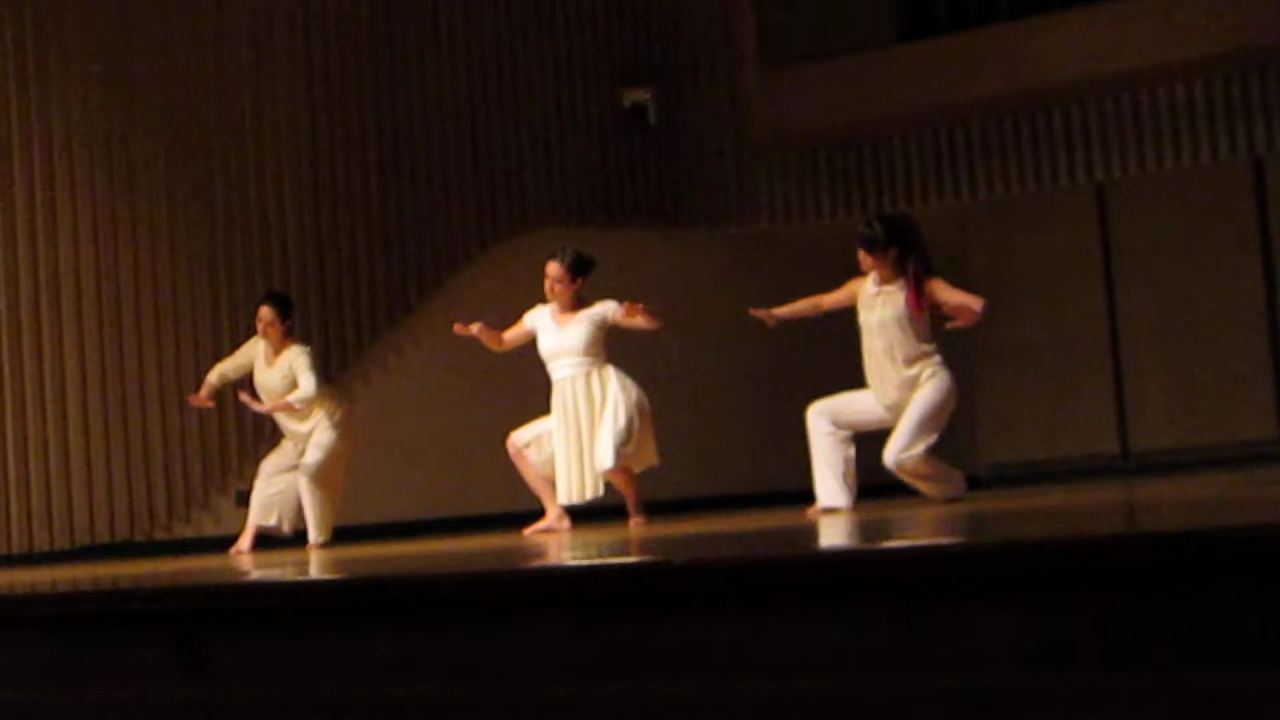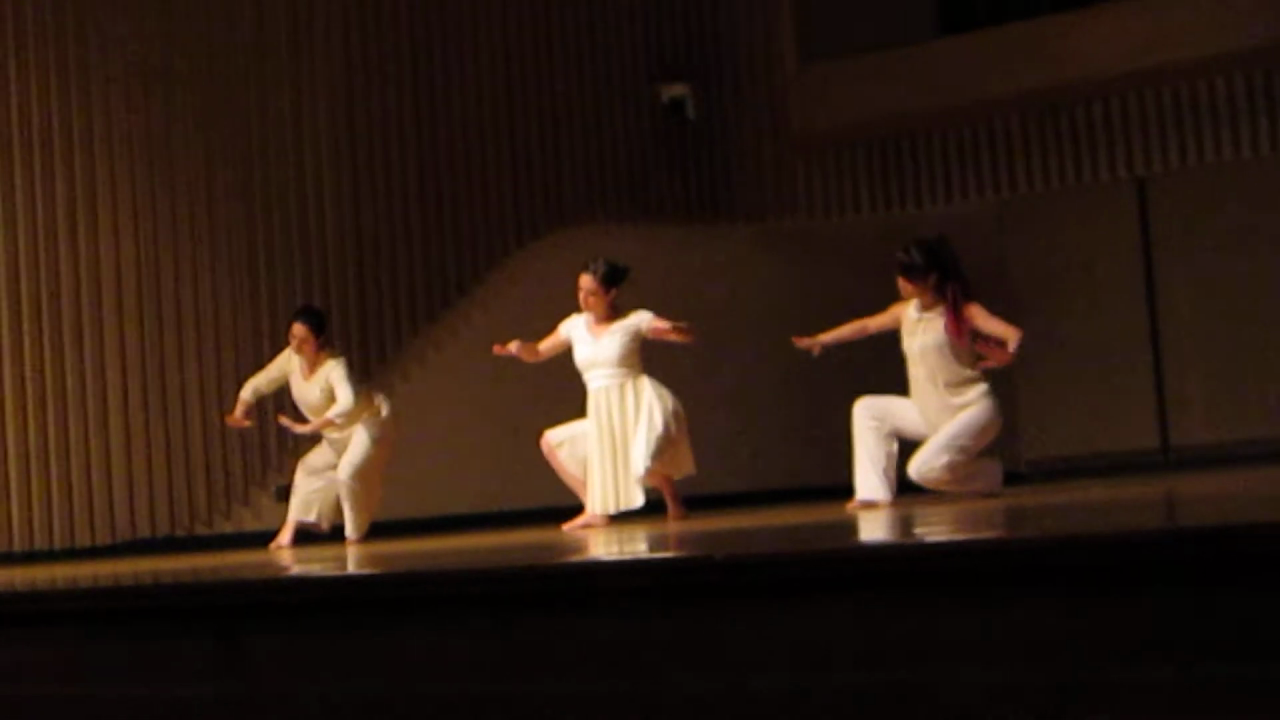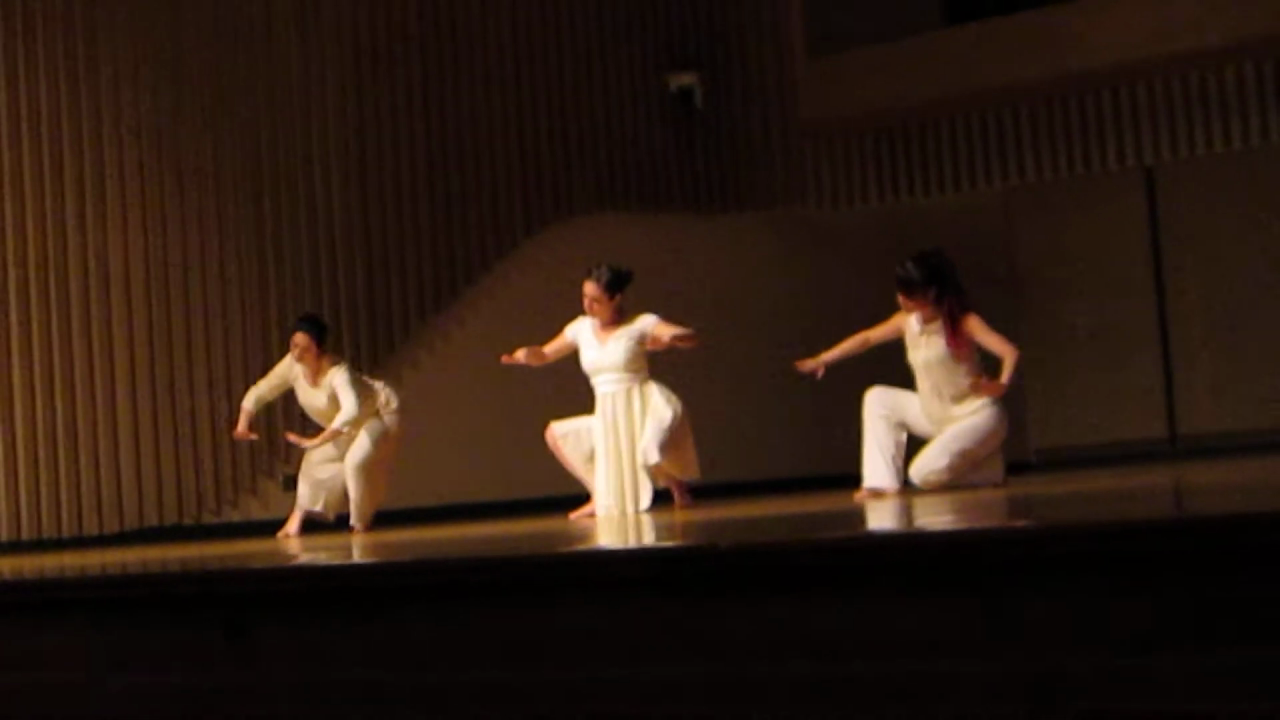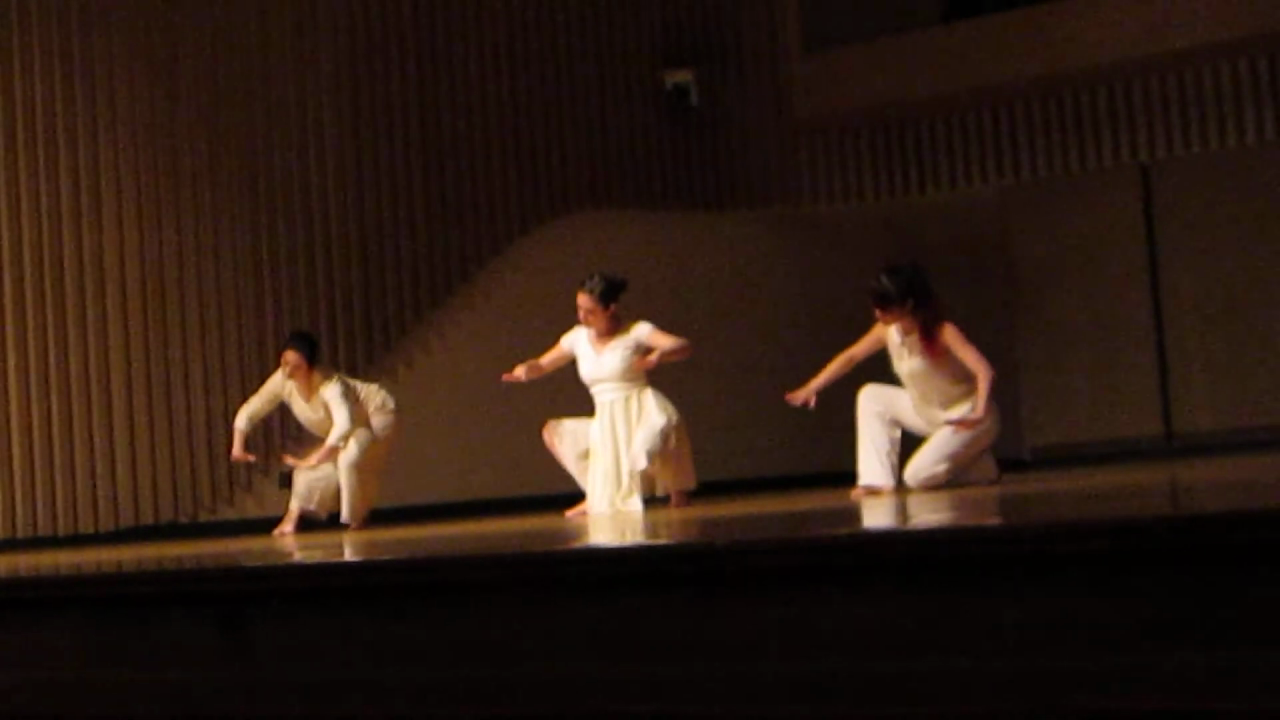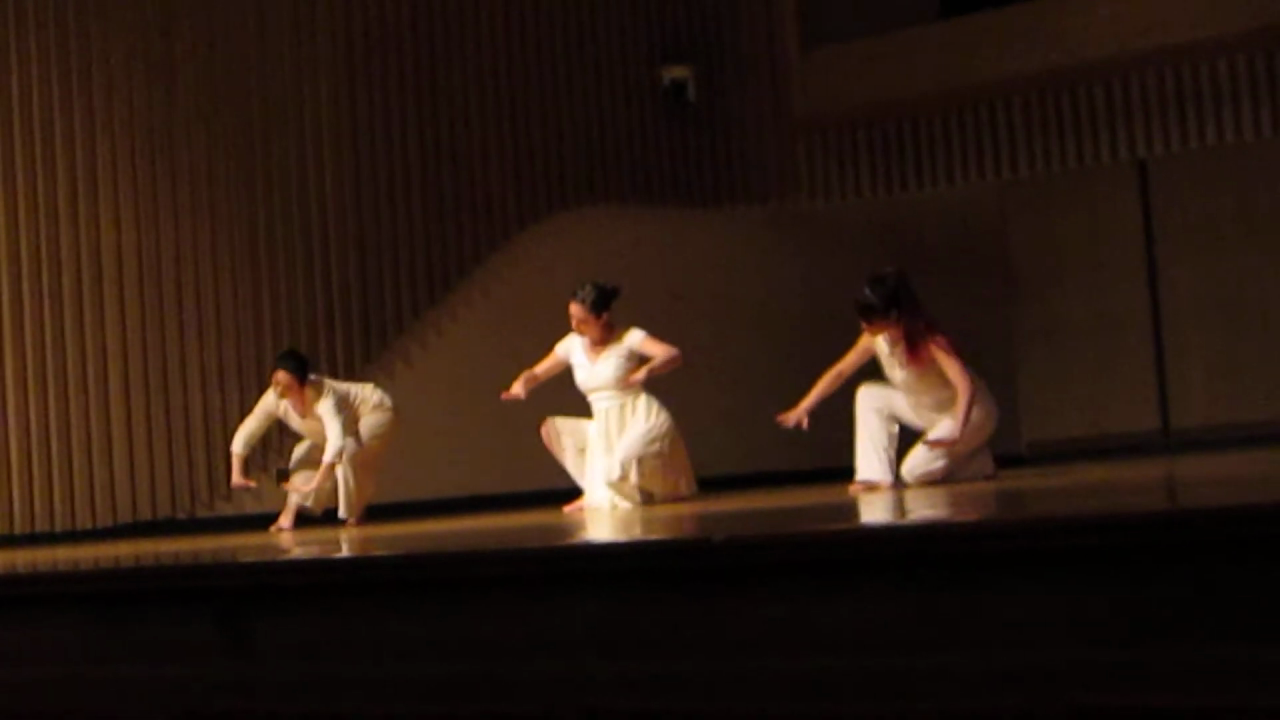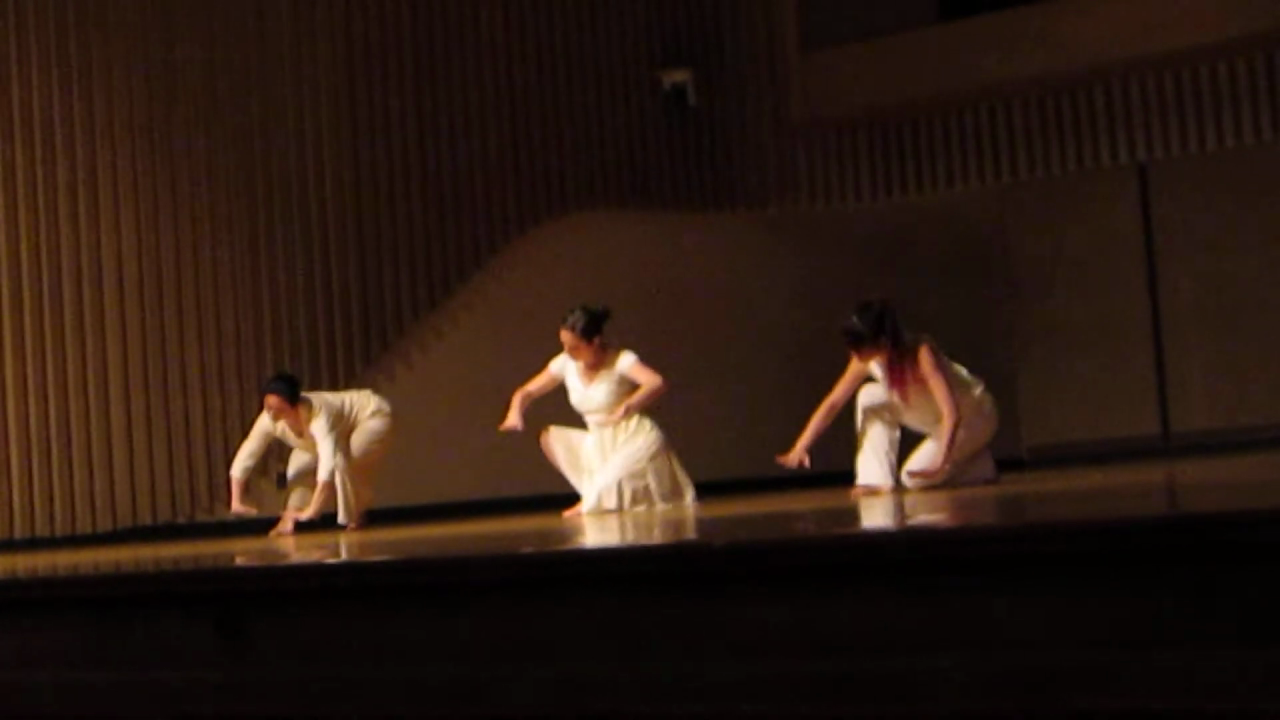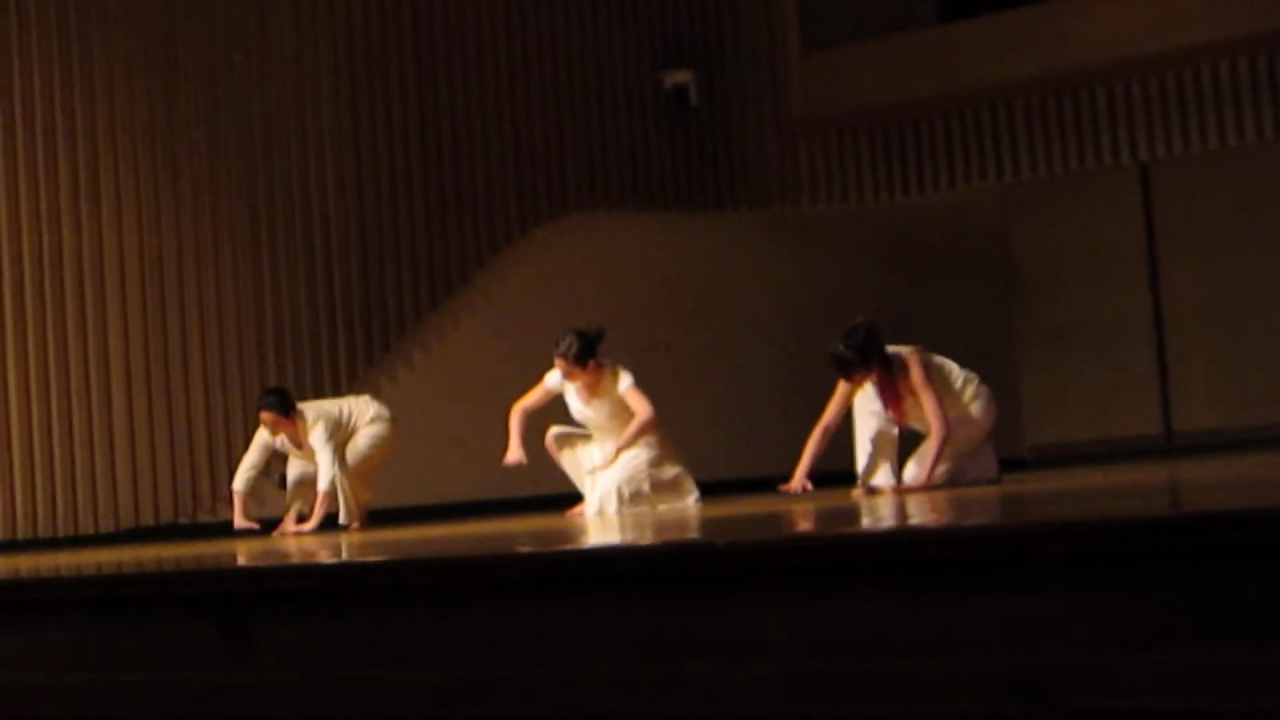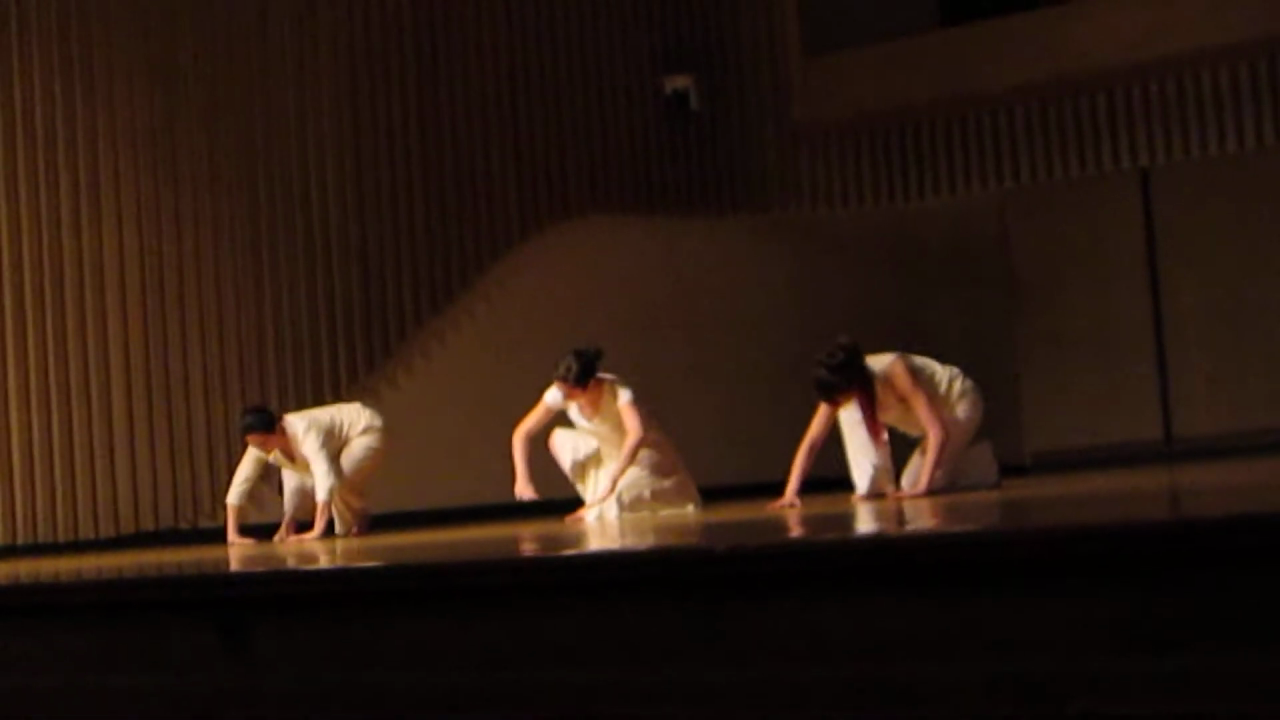
dt=0.5s
person 1, frame 1
left shoulder: (923, 286)
right shoulder: (861, 287)
left elbow: (977, 303)
right elbow: (821, 302)
left wrist: (971, 316)
right wrist: (775, 313)
left hip: (929, 384)
right hip: (887, 396)
left knee: (898, 455)
right knee: (820, 414)
left ankle: (951, 486)
right ankle: (835, 498)
person 1, frame 2
left shoulder: (964, 311)
right shoulder: (904, 311)
left elbow: (1013, 333)
right elbow: (866, 325)
left wrist: (1008, 354)
right wrist: (820, 339)
left hip: (972, 409)
right hip: (930, 414)
left knee: (923, 469)
right knee: (867, 409)
left ankle: (988, 474)
right ankle: (875, 493)
person 1, frame 3
left shoulder: (964, 322)
right shoulder: (906, 321)
left elbow: (1010, 352)
right elbow: (867, 338)
left wrist: (1001, 384)
right wrist: (822, 359)
left hip: (977, 415)
left knee: (924, 474)
right knee: (877, 398)
left ankle: (987, 466)
right ankle: (883, 482)
person 1, frame 4
left shoulder: (942, 331)
right shoulder: (886, 331)
left elbow: (984, 370)
right elbow: (850, 356)
left wrist: (979, 415)
right wrist: (811, 388)
left hip: (965, 416)
right hip: (928, 414)
left knee: (918, 477)
right knee: (871, 396)
left ankle: (978, 465)
right ankle: (878, 479)
person 1, frame 5
left shoulder: (930, 340)
right shoulder: (873, 340)
left elbow: (965, 385)
right elbow: (839, 372)
left wrist: (957, 432)
right wrist: (802, 408)
left hip: (970, 410)
left knee: (914, 473)
right knee: (869, 394)
left ankle: (976, 462)
right ankle: (876, 475)
person 1, frame 6
left shoulder: (921, 355)
right shoulder: (865, 361)
left elbow: (951, 412)
right elbow: (833, 403)
left wrist: (939, 462)
right wrist: (800, 447)
left hip: (973, 413)
right hip: (931, 417)
left knee: (914, 479)
right knee: (869, 396)
left ankle: (978, 465)
right ankle: (877, 480)
person 1, frame 7
left shoulder: (910, 365)
right shoulder: (856, 375)
left elbow: (940, 427)
right elbow: (826, 425)
left wrist: (923, 478)
right wrist: (800, 474)
left hip: (972, 406)
right hip: (937, 406)
left knee: (913, 478)
right knee: (866, 401)
left ankle: (981, 462)
right ankle: (879, 480)
person 1, frame 8
left shoulder: (895, 373)
right shoulder: (842, 388)
left elbow: (937, 432)
right elbow: (811, 441)
left wrist: (922, 485)
right wrist: (791, 492)
left hip: (959, 402)
left knee: (911, 485)
right knee: (850, 413)
left ankle: (979, 464)
right ankle: (877, 487)
person 2, frame 1
left shoulder: (599, 310)
right shoulder: (539, 315)
left elbow: (654, 323)
right elbow: (501, 342)
left wrist: (639, 312)
right wrist: (480, 331)
left hip: (605, 396)
right hip: (568, 408)
left knee: (606, 459)
right knee: (517, 443)
left ankle: (635, 509)
right ankle: (556, 514)
person 2, frame 2
left shoulder: (634, 320)
right shoulder: (575, 325)
left elbow: (687, 335)
right elbow: (537, 353)
left wrist: (669, 329)
right wrist: (518, 347)
left hip: (640, 405)
right hip: (603, 416)
left knee: (643, 463)
right knee: (550, 442)
left ankle: (673, 502)
right ankle: (594, 510)
person 2, frame 3
left shoulder: (640, 323)
right shoulder: (581, 328)
left elbow: (690, 336)
right elbow: (544, 355)
left wrist: (669, 339)
right wrist: (525, 354)
left hip: (645, 407)
right hip: (609, 418)
left knee: (651, 451)
right knee: (555, 433)
left ankle: (679, 489)
right ankle: (600, 496)
person 2, frame 4
left shoulder: (636, 331)
right shoulder: (577, 337)
left elbow: (683, 346)
right elbow: (541, 366)
left wrist: (658, 355)
right wrist: (524, 369)
left hip: (643, 414)
right hip: (607, 424)
left knee: (643, 455)
right knee: (553, 432)
left ankle: (676, 490)
right ankle: (596, 494)
person 2, frame 5
left shoulder: (629, 338)
right shoulder: (572, 345)
left elbow: (673, 355)
right elbow: (535, 374)
left wrist: (646, 371)
right wrist: (521, 384)
left hip: (641, 419)
right hip: (604, 428)
left knee: (621, 466)
right knee: (551, 428)
left ankle: (667, 487)
right ankle: (593, 490)
person 2, frame 6
left shoulder: (621, 360)
right shoulder: (565, 364)
left elbow: (657, 383)
right elbow: (526, 391)
left wrist: (626, 408)
right wrist: (515, 412)
left hip: (636, 440)
right hip: (599, 444)
left knee: (605, 495)
right knee: (550, 437)
right ankle: (591, 495)
person 2, frame 7
left shoulder: (617, 378)
right shoulder: (559, 377)
left elbow: (647, 414)
right elbow: (519, 408)
left wrist: (615, 450)
right wrist: (515, 444)
left hip: (638, 446)
right hip: (601, 447)
left knee: (607, 499)
right knee: (554, 436)
right ankle: (594, 494)
person 2, frame 8
left shoulder: (617, 392)
right shoulder: (559, 393)
left elbow: (637, 434)
right elbow: (521, 433)
left wrist: (612, 480)
right wrist: (522, 479)
left hip: (643, 454)
right hip: (606, 451)
left knee: (610, 506)
right knee: (558, 438)
right ankle: (594, 501)
person 3, frame 1
left shoulder: (298, 354)
right shoulder: (257, 346)
left elbow: (308, 391)
right elbow: (225, 369)
left wrist: (266, 407)
right wrist: (204, 394)
left hip: (325, 421)
right hip: (297, 434)
left knee: (309, 472)
right knee: (269, 471)
left ankle: (318, 541)
right ankle: (249, 534)
person 3, frame 2
left shoulder: (334, 366)
right shoulder: (290, 358)
left elbow: (346, 404)
right elbow: (258, 383)
left wrist: (308, 428)
right wrist: (240, 412)
left hip: (368, 421)
right hip: (338, 435)
left knee: (348, 472)
right knee: (309, 469)
left ankle: (355, 536)
right ankle: (289, 529)
person 3, frame 3
left shoulder: (337, 372)
right shoulder: (291, 365)
left elbow: (350, 411)
right elbow: (259, 391)
left wrist: (316, 442)
right wrist: (243, 424)
left hip: (379, 412)
right hip: (350, 426)
left knee: (356, 461)
right knee: (315, 461)
left ankle: (362, 524)
right ankle: (297, 517)
person 3, frame 4
left shoulder: (329, 384)
right shoulder: (282, 381)
left elbow: (343, 425)
right elbow: (249, 410)
left wrist: (314, 461)
right wrist: (238, 446)
left hip: (375, 414)
left knee: (348, 460)
right knee: (308, 465)
left ankle: (357, 521)
right ankle: (292, 517)
person 3, frame 5
left shoulder: (323, 397)
right shoulder: (273, 398)
left elbow: (336, 442)
right elbow: (246, 432)
left wrist: (313, 485)
right wrist: (237, 473)
left hip: (374, 410)
right hip: (346, 417)
left knee: (346, 454)
right knee: (303, 456)
left ankle: (355, 516)
right ankle: (290, 513)
person 3, frame 6
left shoulder: (317, 414)
right shoulder: (268, 420)
left elbow: (328, 463)
right elbow: (245, 456)
left wrist: (311, 510)
right wrist: (236, 501)
left hip: (372, 417)
right hip: (342, 425)
left knee: (342, 462)
left ankle: (355, 518)
right ankle: (289, 519)
person 3, frame 7
left shoulder: (315, 423)
right shoulder: (268, 432)
left elbow: (328, 471)
right elbow: (245, 469)
left wrist: (313, 522)
right wrist: (238, 517)
left hip: (373, 422)
right hip: (342, 432)
left knee: (341, 468)
left ankle: (358, 518)
right ankle: (291, 518)
person 3, frame 8
left shoulder: (305, 433)
right shoulder: (259, 446)
left elbow: (325, 479)
right elbow: (239, 483)
left wrist: (317, 531)
right wrist: (232, 534)
left hip: (365, 431)
right hip: (336, 440)
left knee: (336, 481)
left ankle: (357, 525)
right ankle: (288, 526)
